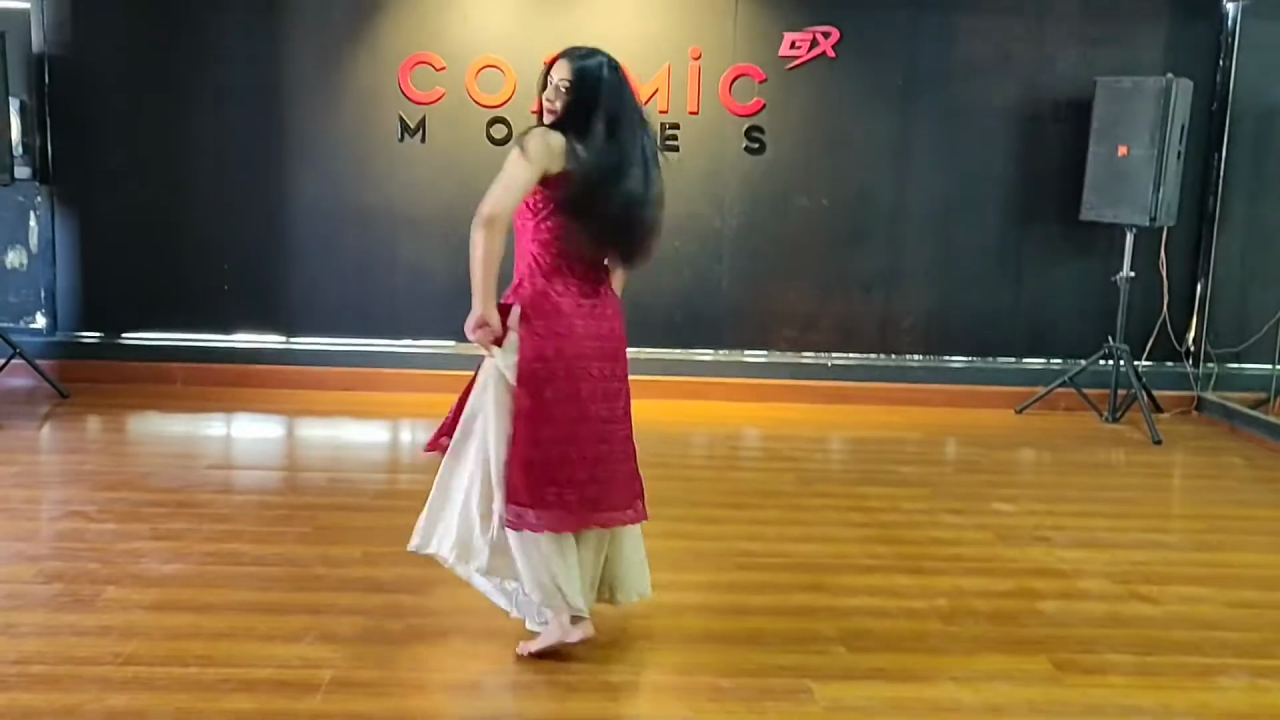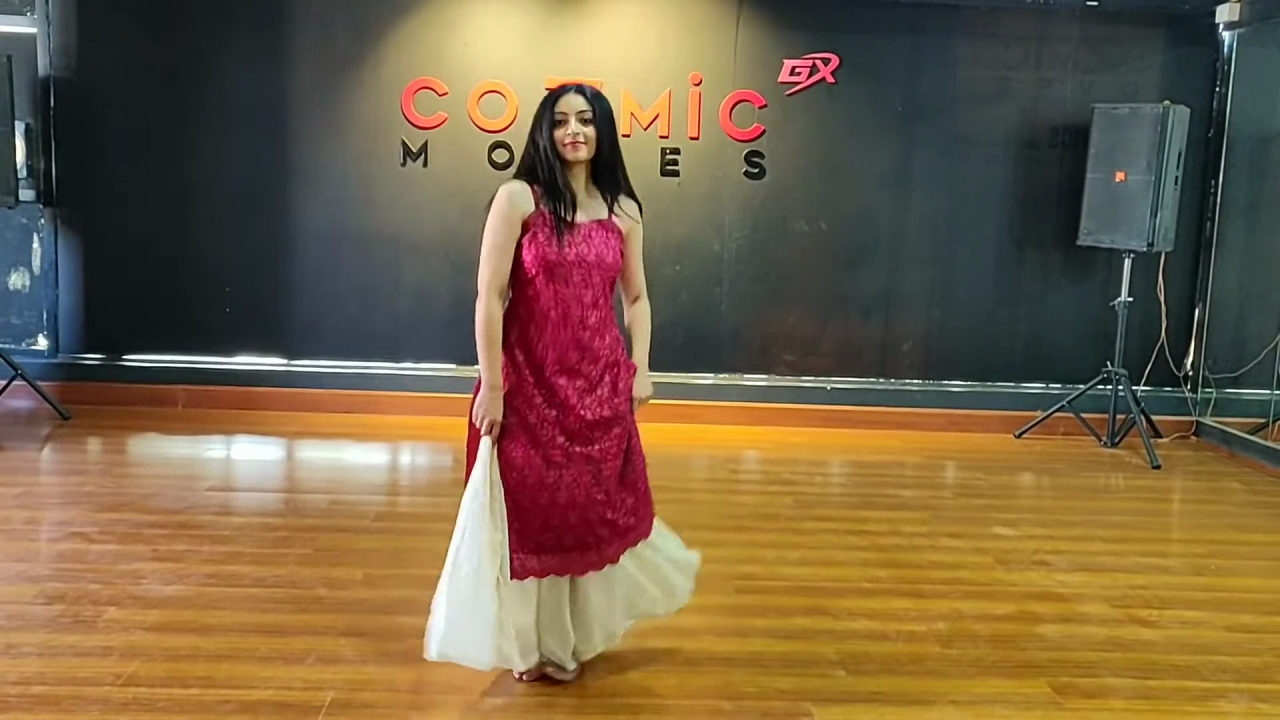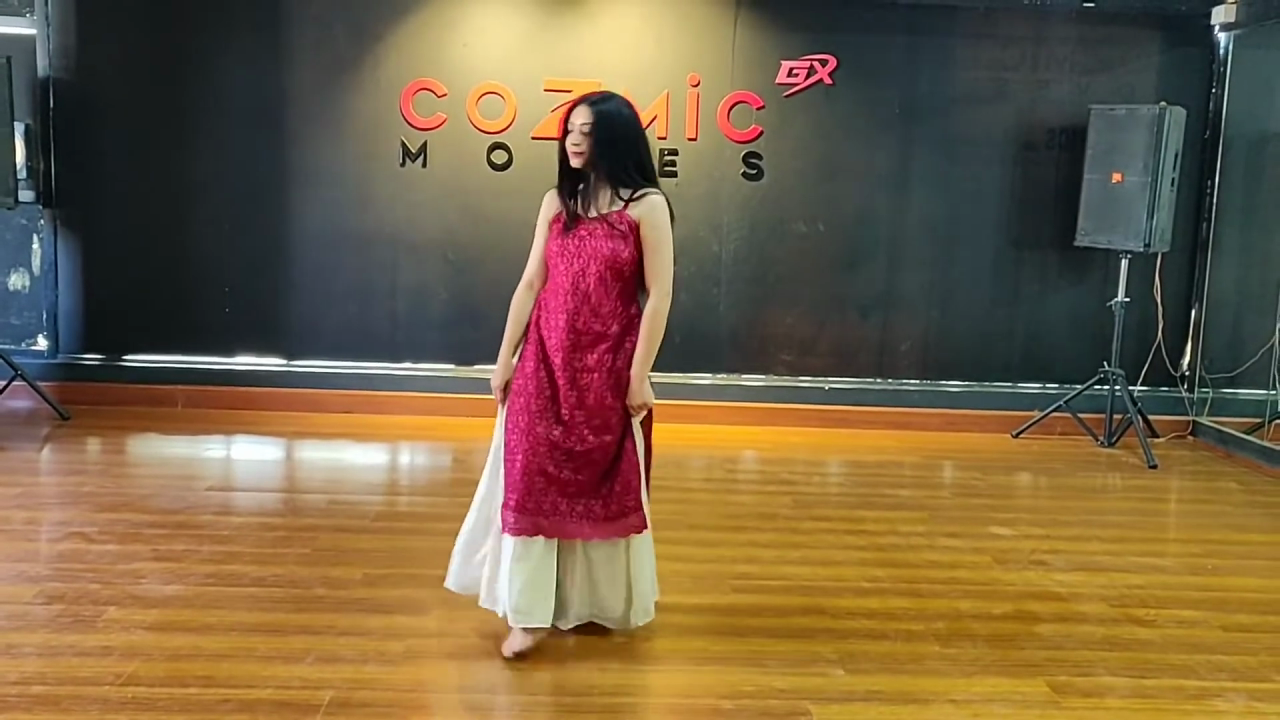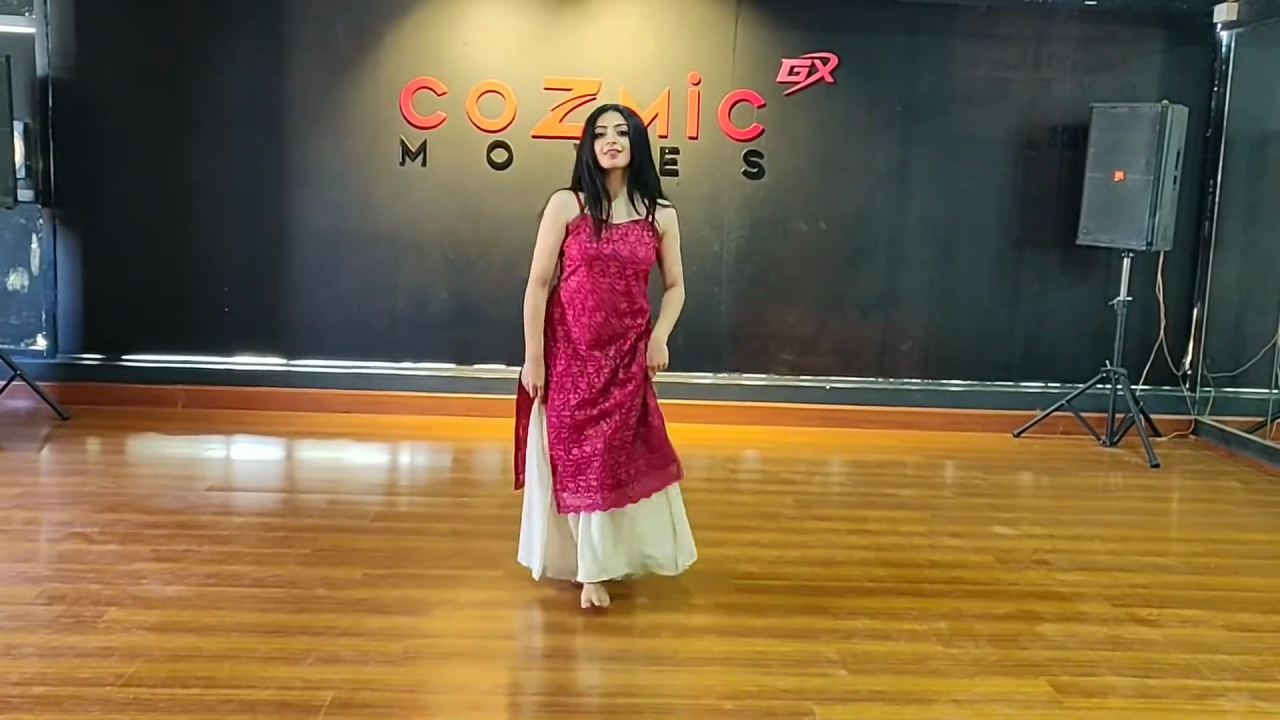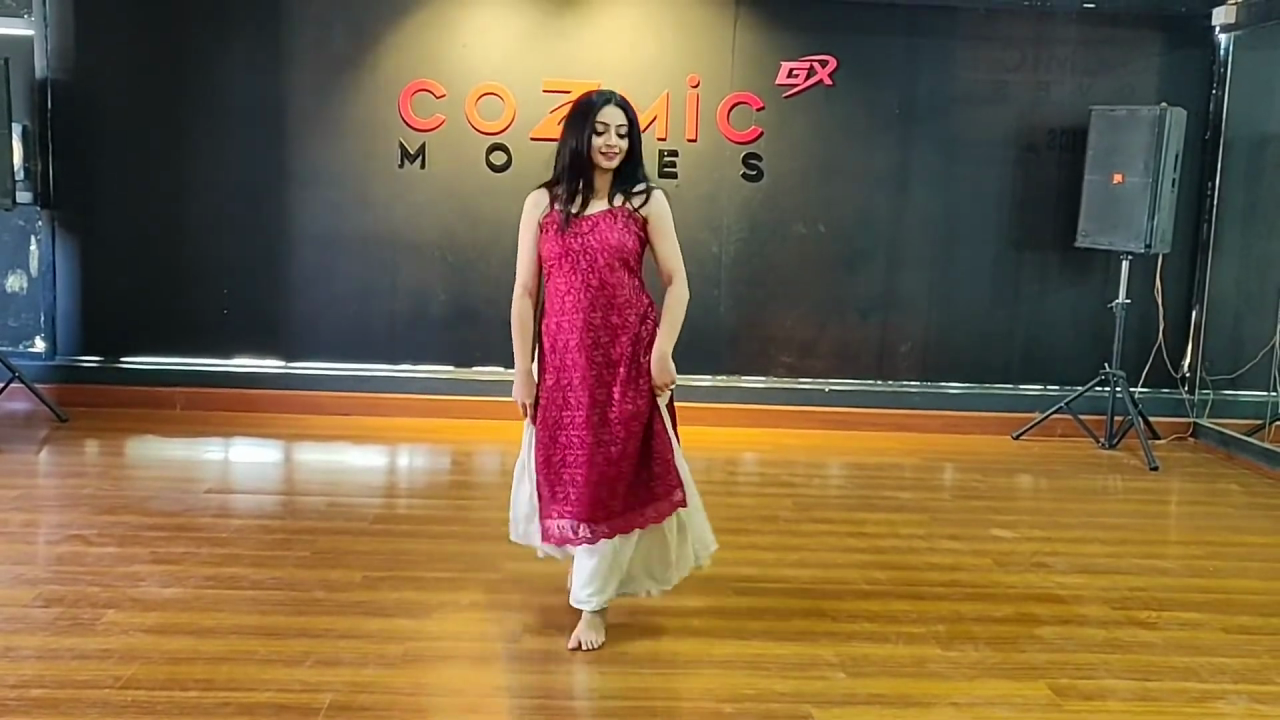
dt=1s
person 1, frame 1
left shoulder: (544, 146)
right shoulder: (625, 166)
left elbow: (490, 219)
left wrist: (483, 303)
left hip: (544, 325)
right hip: (600, 329)
left knee: (529, 467)
right knee: (586, 469)
left ankle: (563, 611)
right ankle: (572, 598)
person 1, frame 2
left shoulder: (623, 211)
right shoulder: (517, 198)
left elbow: (636, 297)
right elbow: (489, 296)
left wrist: (640, 367)
right wrist: (491, 386)
left hip: (601, 385)
right hip: (530, 381)
left knee: (598, 508)
right knee: (532, 511)
left ankle: (574, 635)
right ankle: (537, 642)
person 1, frame 3
left shoulder: (647, 206)
right shoulder: (557, 201)
left elbow: (659, 297)
right elbow: (531, 283)
left wrist: (639, 376)
right wrist: (506, 357)
left hip: (608, 365)
right hip: (546, 362)
left knee: (604, 487)
right knee: (533, 482)
left ankle: (601, 602)
right ankle: (529, 613)
person 1, frame 4
left shoulder: (660, 214)
right shoulder: (566, 205)
left elbow: (675, 286)
right elbow: (538, 283)
left wrist: (660, 336)
right wrist: (534, 357)
left hip: (626, 355)
right hip: (568, 351)
left knee: (615, 459)
right knee: (570, 457)
left ankle: (600, 567)
right ankle: (576, 561)
person 1, frame 5
left shoulder: (646, 202)
right shoulder: (542, 203)
left elbow: (677, 283)
right elbow: (525, 292)
left wrist: (662, 351)
right wrist: (523, 369)
left hip: (626, 358)
right hip: (562, 360)
left knee: (614, 476)
right knee: (564, 471)
left ankle: (592, 604)
right ankle: (583, 560)
